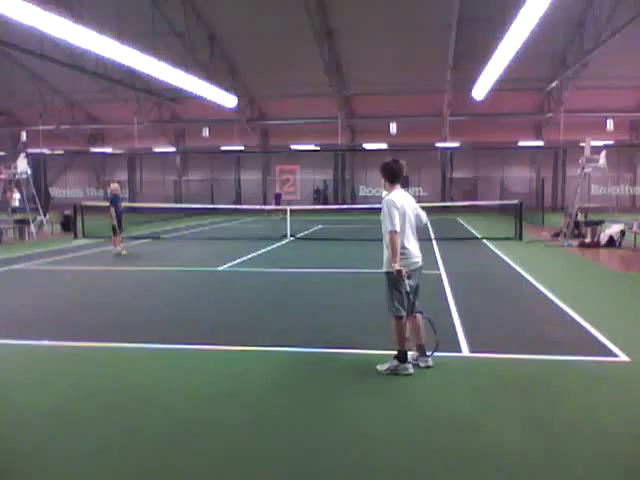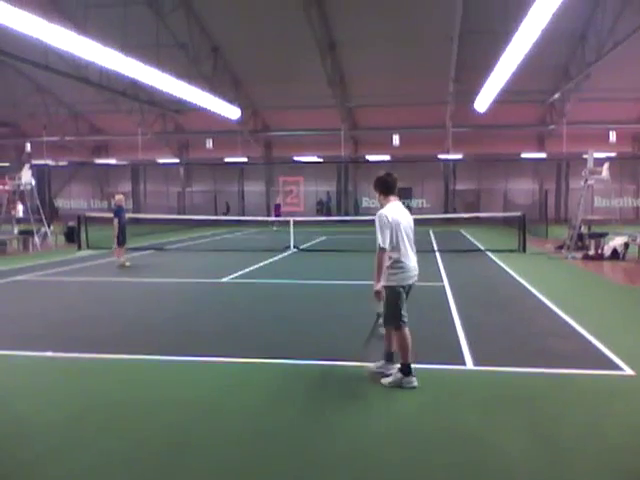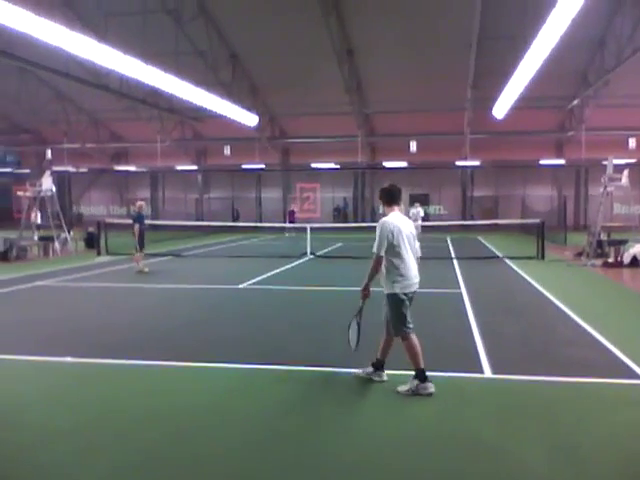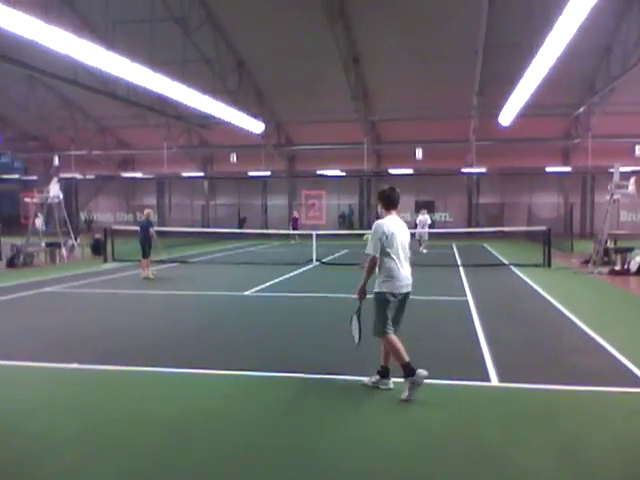
dt=0.3s
person 1, frame 1
left shoulder: (390, 200)
right shoulder: (409, 198)
left elbow: (394, 233)
right elbow: (423, 220)
left wrist: (395, 262)
left hip: (400, 263)
right hip: (414, 260)
left knee: (399, 313)
right knee: (413, 309)
left ankle: (402, 361)
right ankle: (422, 354)
person 1, frame 2
left shoulder: (383, 215)
right shoulder: (404, 211)
left elbow: (383, 251)
left wrist: (378, 281)
left hip: (395, 275)
right hip: (409, 271)
left knee: (398, 324)
right knee: (393, 321)
left ankle: (407, 374)
right ankle: (389, 362)
person 1, frame 3
left shoulder: (385, 223)
right shoulder: (408, 222)
left elbow: (378, 258)
right elbow: (417, 257)
left wrist: (367, 284)
left hip: (397, 284)
right hip: (411, 281)
left knee: (404, 331)
right knee: (390, 326)
left ankle: (422, 380)
right ankle: (378, 368)
person 1, frame 4
left shoulder: (380, 225)
right shoulder: (403, 226)
left elbow: (373, 259)
left wrist: (363, 285)
left hip: (388, 285)
right hip: (404, 284)
left knee: (385, 332)
right knee: (388, 330)
left ankle: (412, 373)
right ankle: (384, 375)
